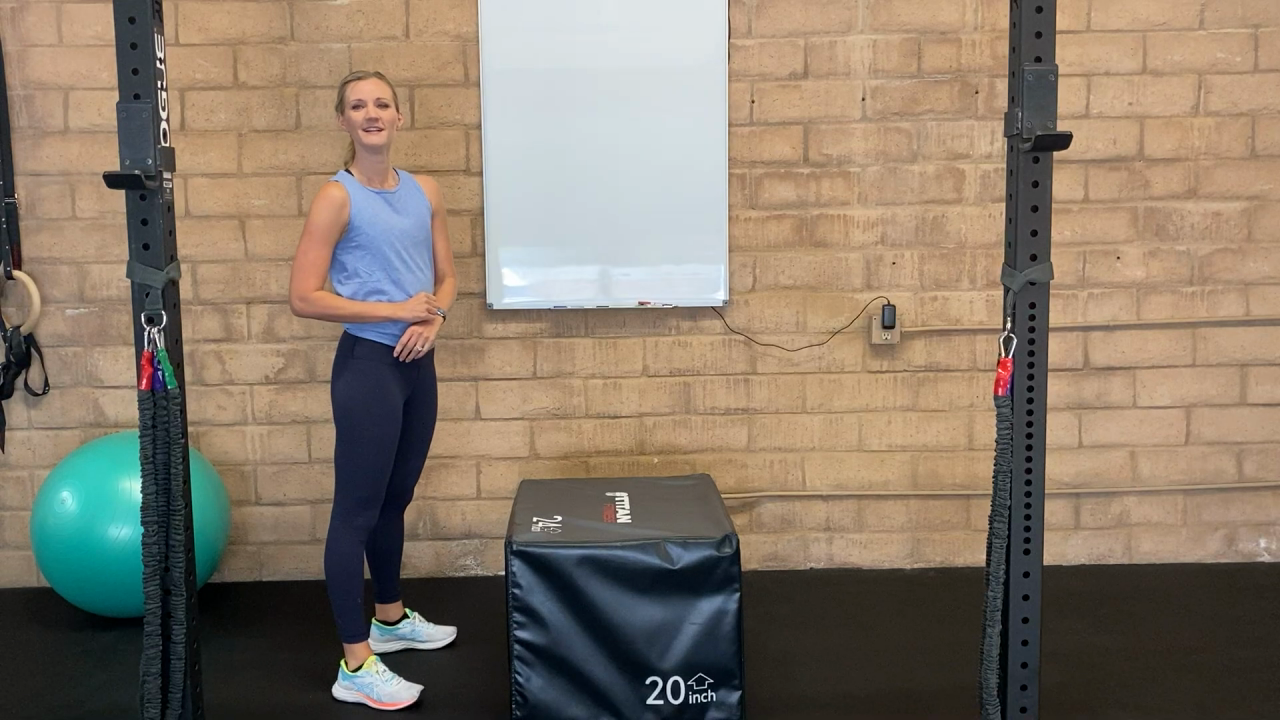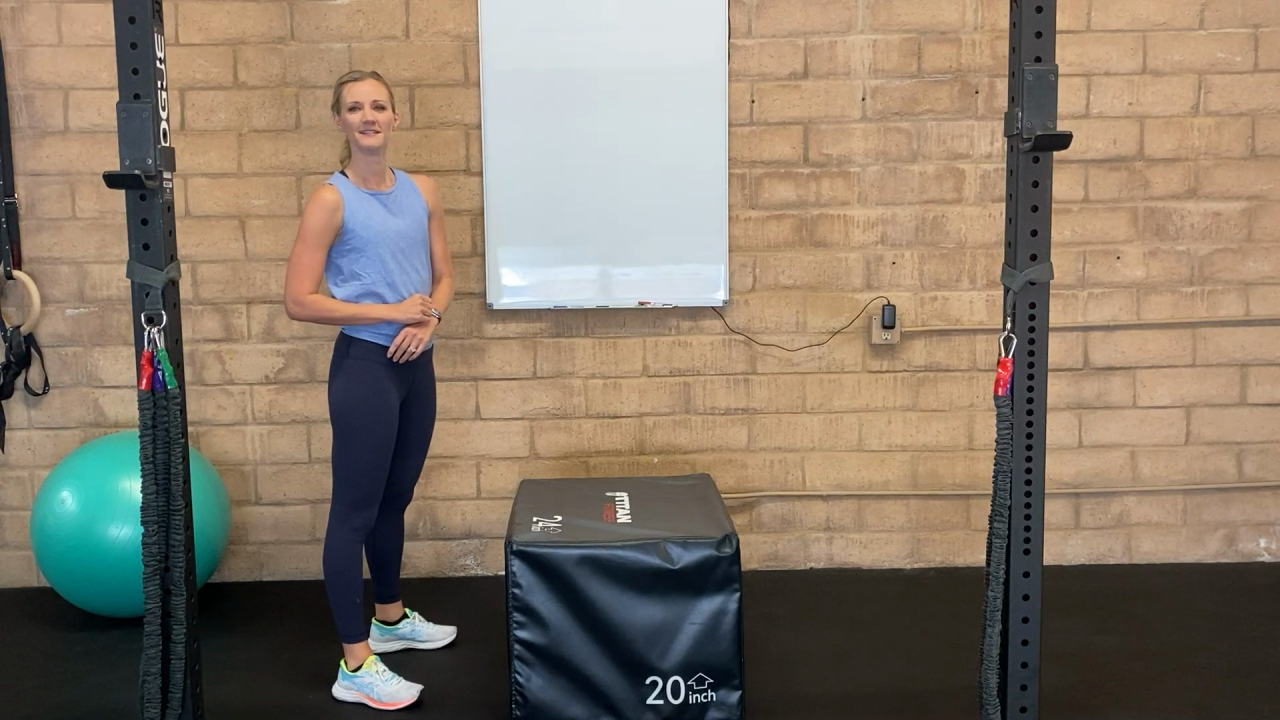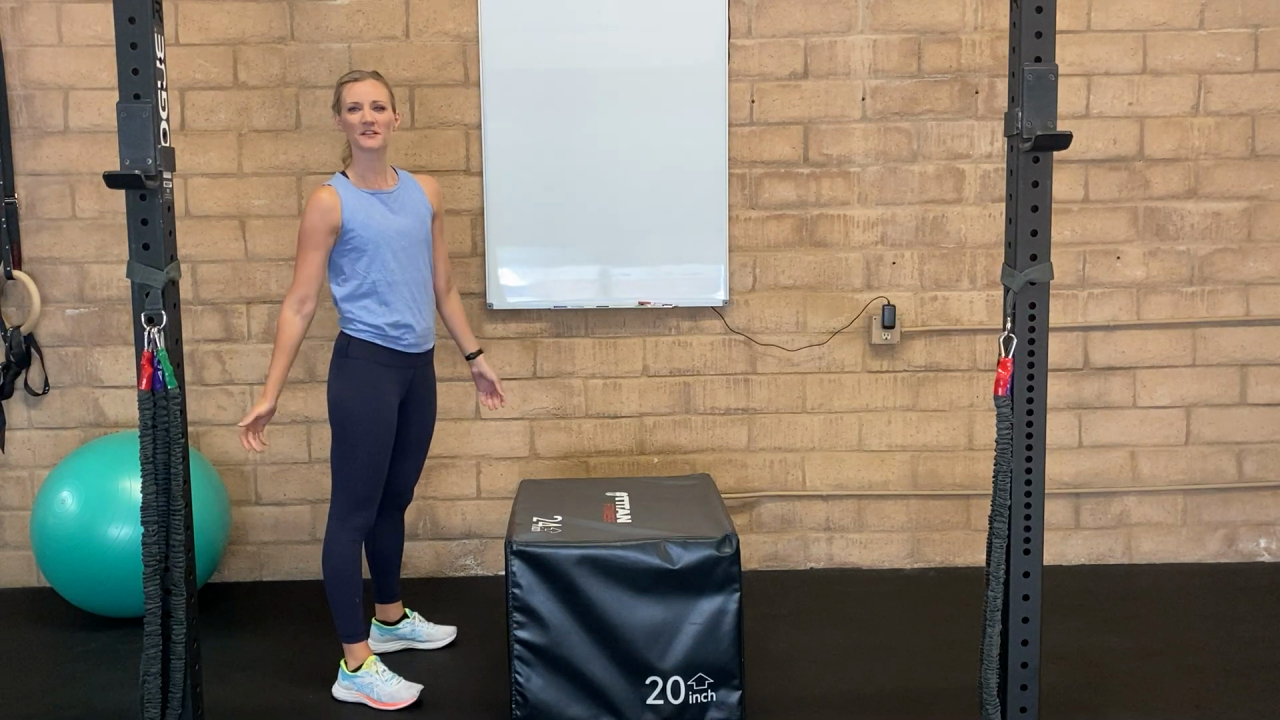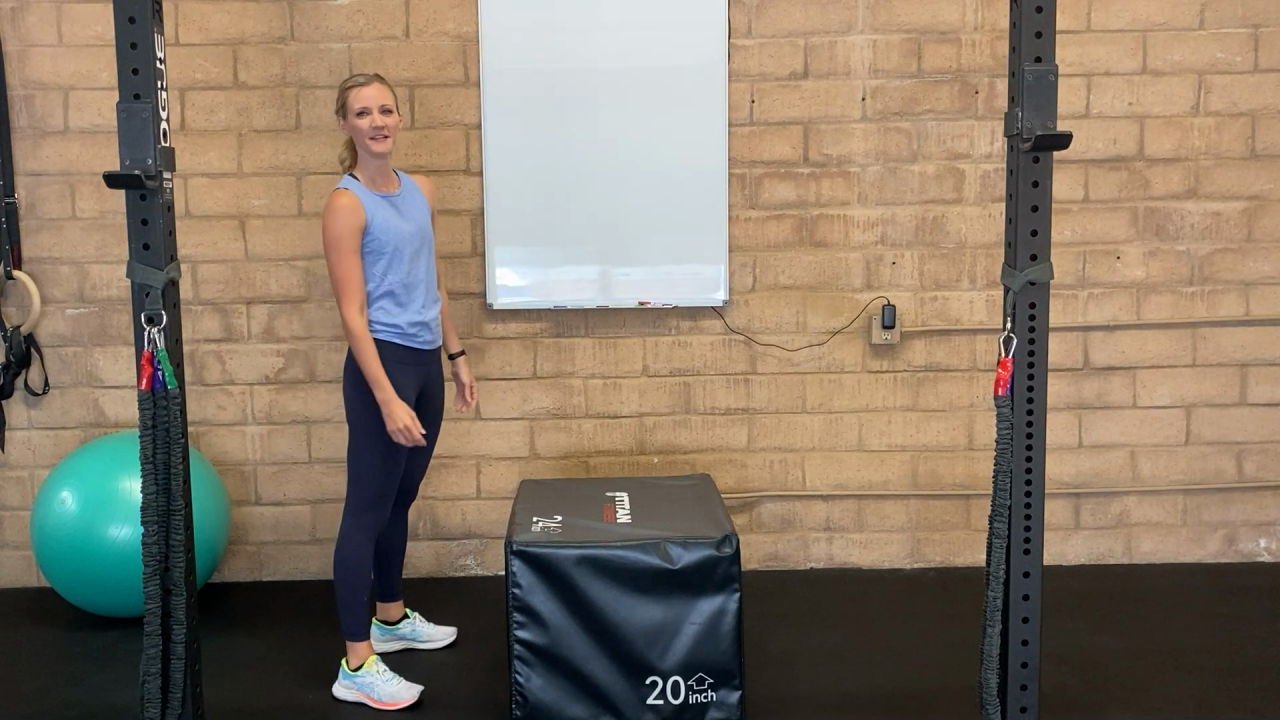
dt=1s
person 1, frame 1
left shoulder: (424, 191)
right shoulder: (337, 197)
left elbow: (445, 278)
right elbow: (304, 297)
left wrist: (432, 320)
right wrist: (395, 310)
left hip: (417, 365)
right hip: (367, 365)
left knee: (395, 500)
right knee: (357, 510)
left ankle: (391, 619)
right ankle: (355, 666)
person 1, frame 2
left shoulder: (422, 191)
right shoulder: (331, 201)
left elbow: (443, 278)
right elbow: (299, 301)
left wrist: (429, 319)
right wrist: (391, 313)
left hip: (416, 365)
right hip: (364, 366)
left knee: (394, 500)
right knee: (355, 510)
left ankle: (391, 619)
right ankle: (355, 666)
person 1, frame 3
left shoulder: (424, 192)
right shoulder: (329, 202)
left elbow: (443, 286)
right elbow: (300, 304)
left wrist: (474, 356)
right wrist: (271, 393)
left hip: (418, 366)
right hip: (364, 366)
left knee: (394, 500)
right knee: (354, 510)
left ankle: (390, 619)
right ankle: (354, 666)
person 1, frame 4
left shoulder: (421, 191)
right shoulder: (346, 204)
right elbow: (353, 314)
left wrist: (455, 356)
right wrist: (387, 401)
left hip: (425, 363)
right hip: (381, 367)
left knee: (399, 500)
right knee: (367, 508)
left ankle: (391, 618)
right ankle: (355, 666)
